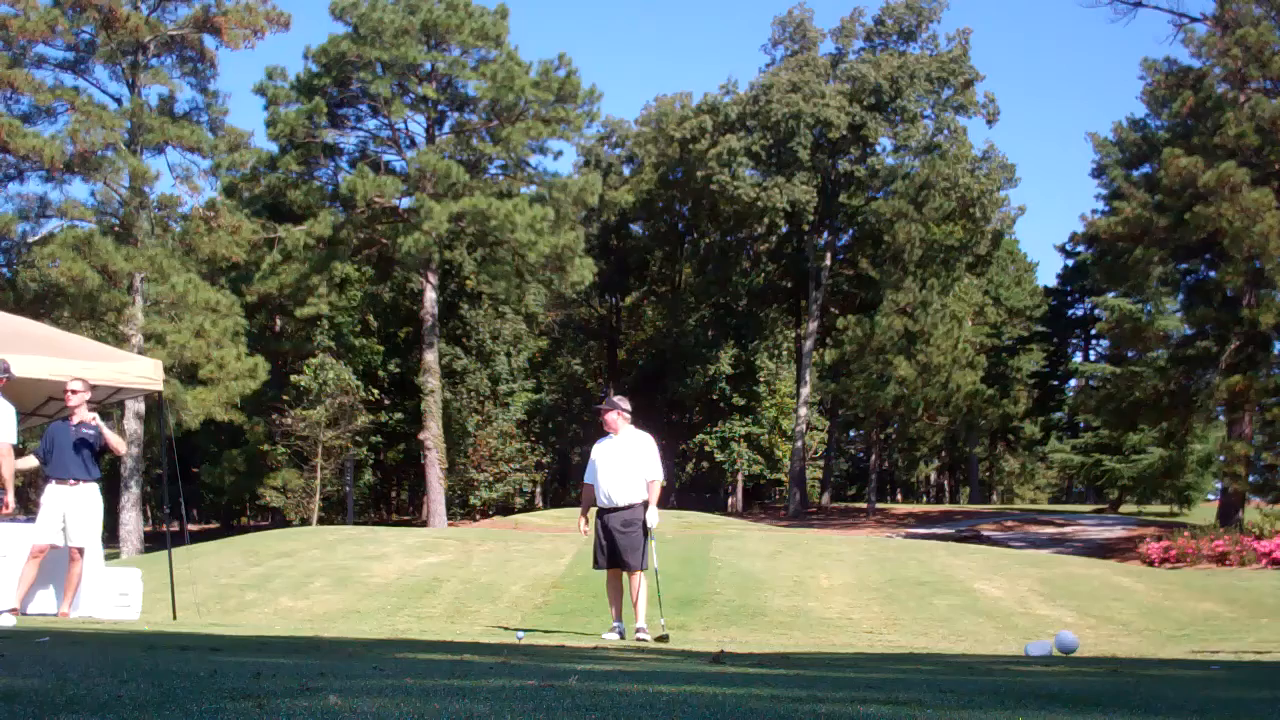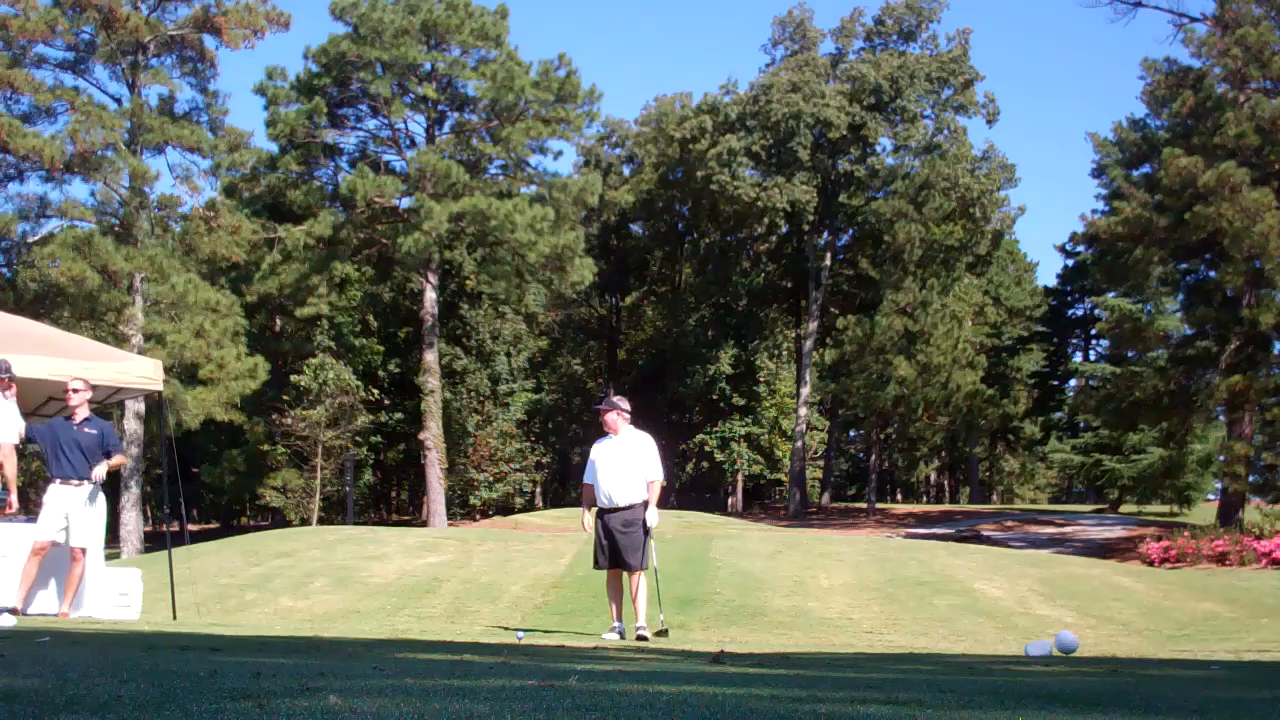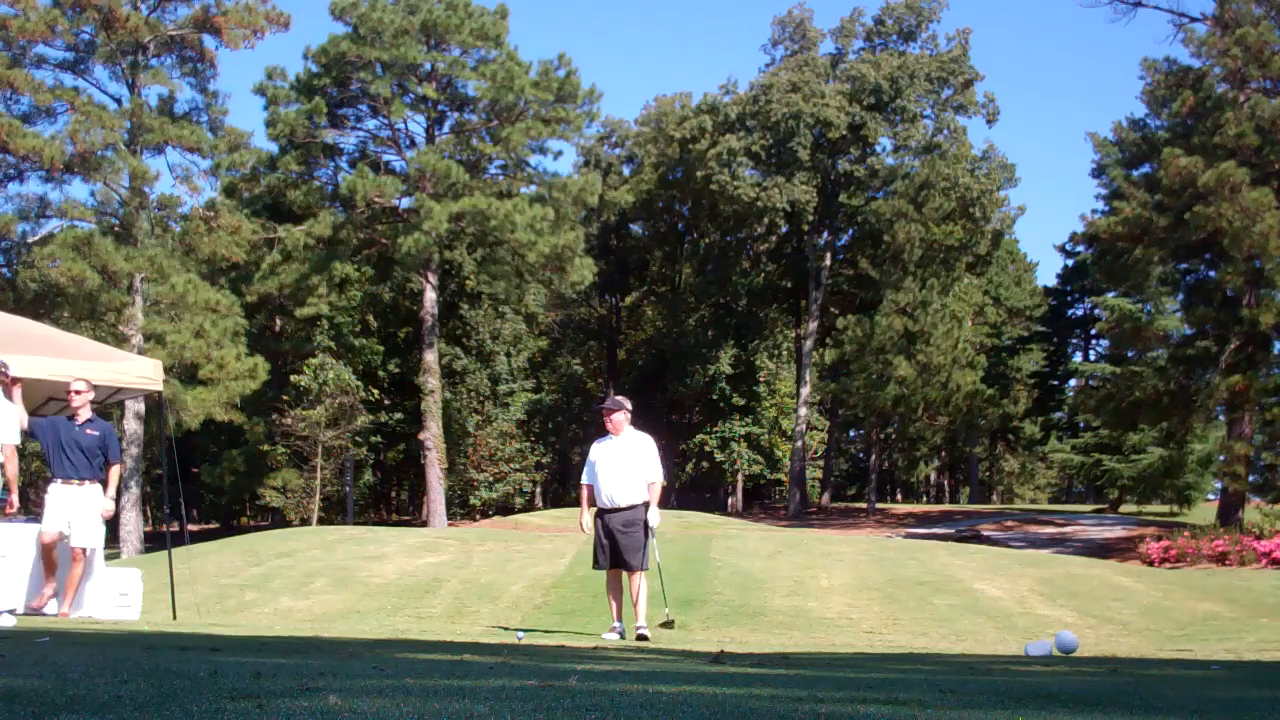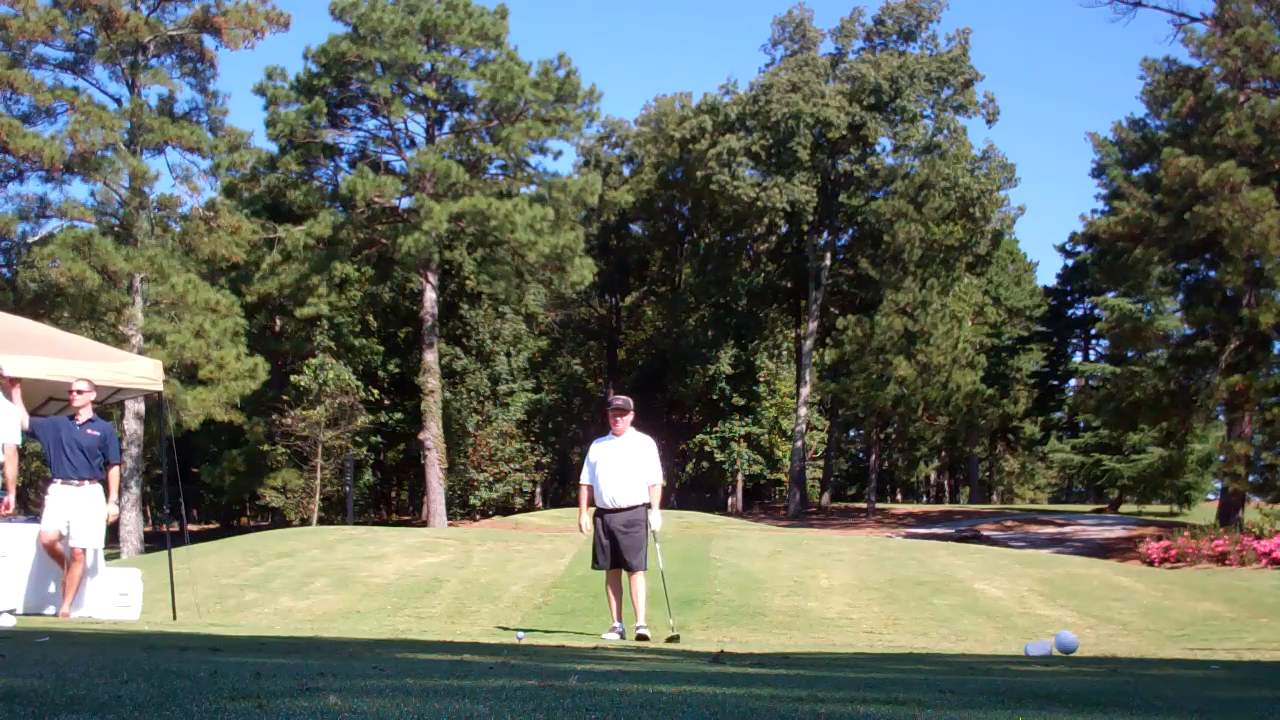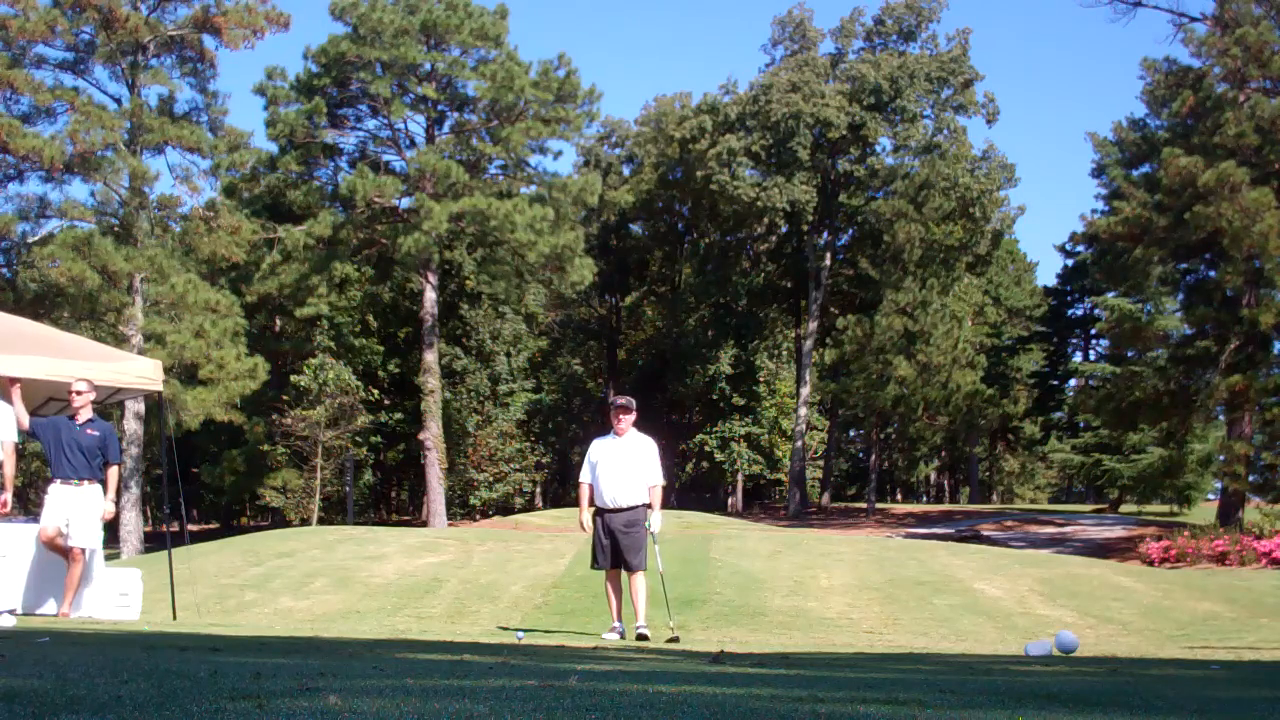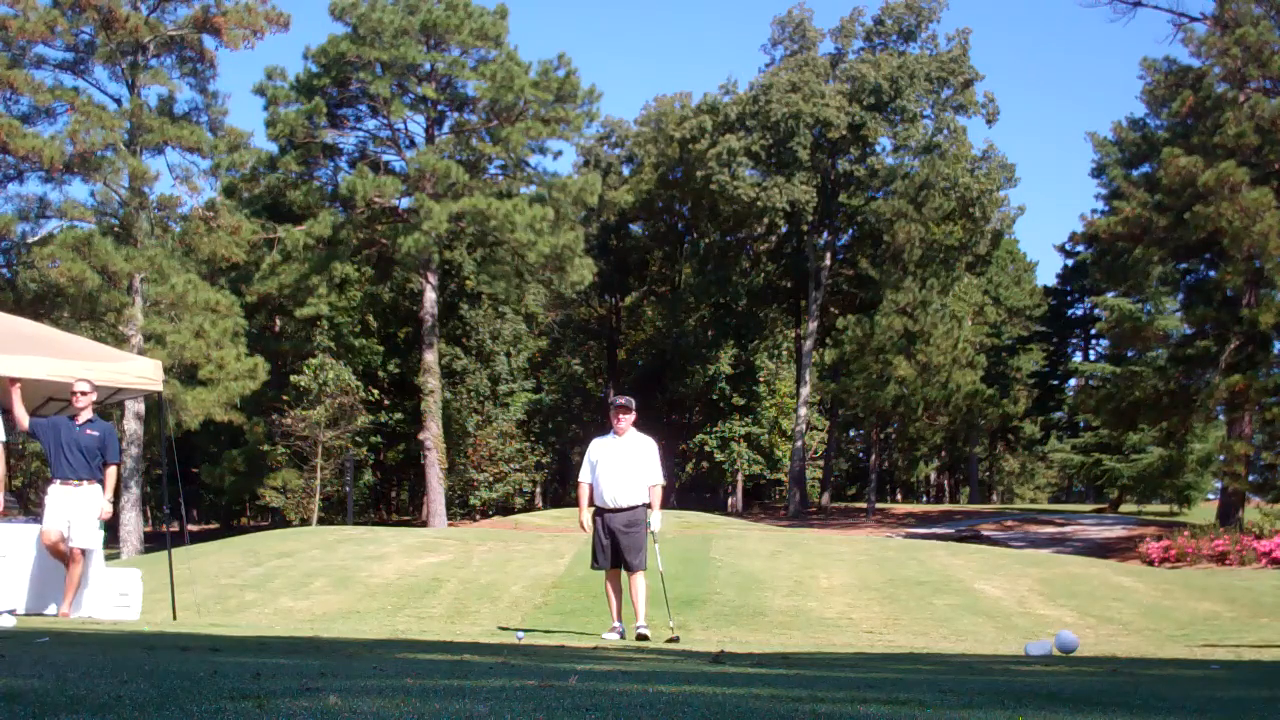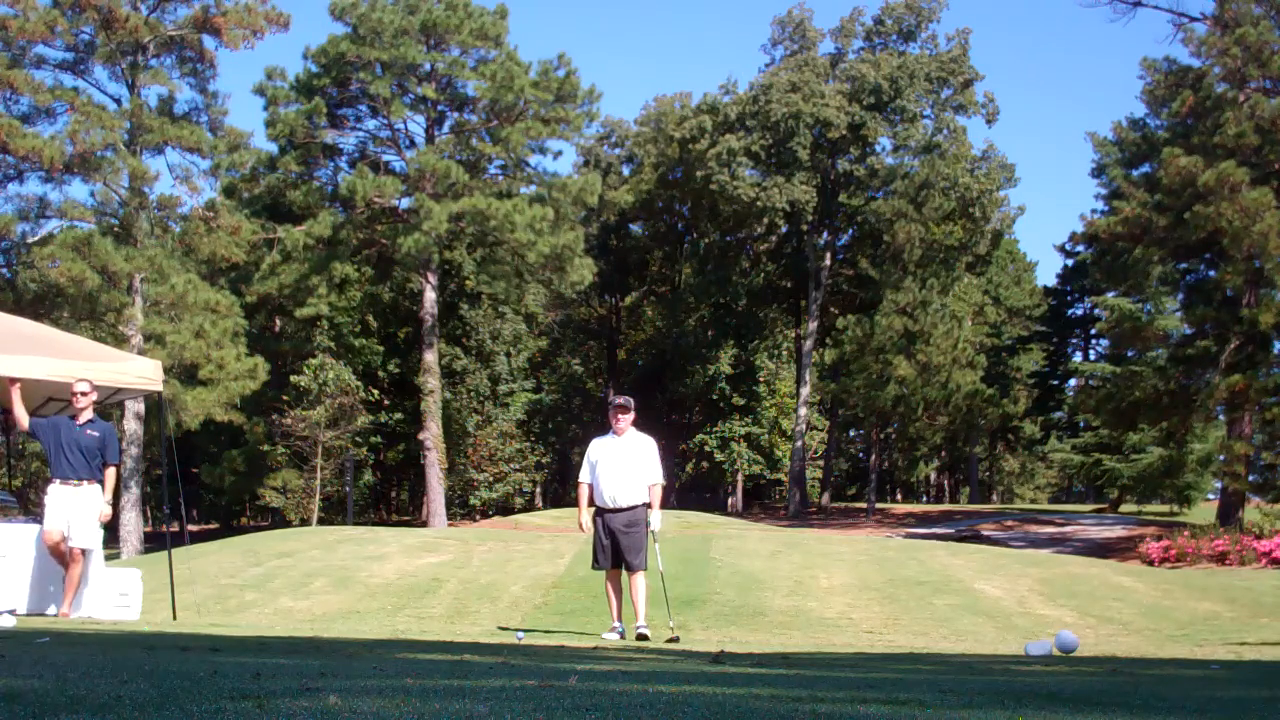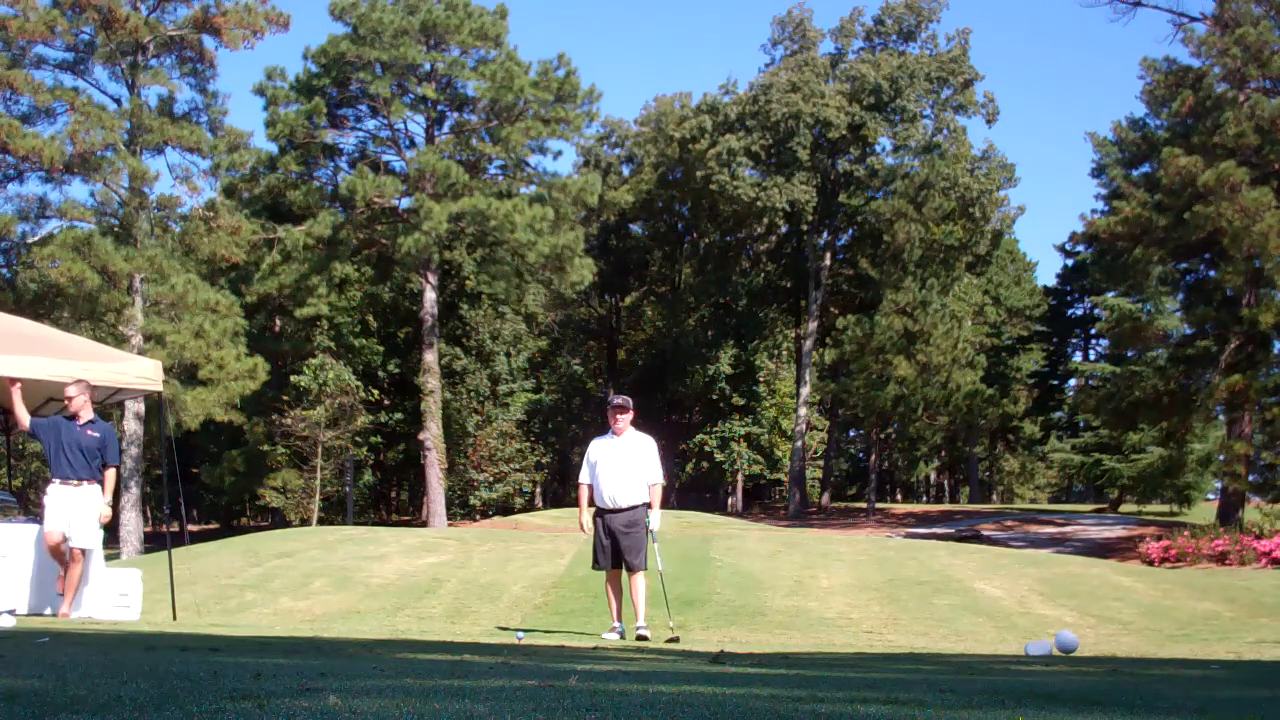
dt=0.3s
person 1, frame 1
left shoulder: (643, 440)
right shoulder: (600, 445)
left elbow: (655, 477)
right elbow: (589, 483)
left wrist: (652, 506)
right wrist: (583, 513)
left hip: (632, 512)
right hip: (604, 514)
left knee: (635, 570)
right knee: (612, 571)
left ankle: (640, 625)
right ankle: (617, 624)
person 1, frame 2
left shoulder: (643, 441)
right shoulder: (599, 445)
left elbow: (654, 478)
right elbow: (589, 482)
left wrist: (652, 507)
right wrist: (586, 511)
left hip: (633, 513)
right hip: (604, 515)
left knee: (635, 570)
right knee: (612, 571)
left ankle: (640, 624)
right ankle: (617, 625)
person 1, frame 3
left shoulder: (643, 442)
right shoulder: (598, 445)
left elbow: (655, 478)
right elbow: (587, 482)
left wrist: (653, 507)
right wrist: (585, 511)
left hip: (633, 513)
right hip: (604, 515)
left knee: (635, 570)
right knee: (612, 571)
left ankle: (641, 624)
right ankle: (617, 625)
person 1, frame 4
left shoulder: (645, 443)
right shoulder: (597, 445)
left elbow: (654, 480)
right elbow: (586, 482)
left wrist: (655, 510)
right wrist: (583, 513)
left hip: (633, 514)
right hip: (603, 515)
left knee: (635, 570)
right knee: (611, 571)
left ankle: (640, 624)
right ankle: (617, 625)
person 1, frame 5
left shoulder: (646, 444)
right shoulder: (598, 444)
left elbow: (655, 482)
right elbow: (586, 481)
left wrist: (656, 512)
right wrist: (584, 511)
left hip: (633, 514)
right hip: (603, 515)
left knee: (635, 570)
right knee: (611, 571)
left ankle: (641, 623)
right ankle: (617, 625)
person 1, frame 6
left shoulder: (646, 444)
right shoulder: (597, 444)
left elbow: (655, 481)
right elbow: (585, 480)
left wrist: (656, 511)
right wrist: (583, 511)
left hip: (633, 514)
right hip: (603, 515)
left knee: (635, 570)
right knee: (610, 571)
left ankle: (641, 623)
right ankle: (616, 625)
person 1, frame 7
left shoulder: (645, 443)
right shoulder: (597, 444)
left elbow: (655, 480)
right elbow: (585, 481)
left wrist: (656, 510)
right wrist: (583, 511)
left hip: (633, 514)
right hip: (603, 515)
left knee: (636, 569)
right knee: (611, 571)
left ankle: (641, 623)
right ankle: (617, 625)
person 1, frame 8
left shoulder: (645, 442)
right shoulder: (596, 444)
left elbow: (655, 480)
right elbow: (585, 482)
left wrist: (655, 510)
right wrist: (583, 512)
left hip: (634, 514)
right hip: (603, 515)
left knee: (636, 570)
right knee: (611, 571)
left ankle: (640, 624)
right ankle: (617, 625)
person 2, frame 1
left shoulder: (97, 428)
right shoulder: (55, 427)
left elbow: (120, 450)
right elbow: (38, 459)
left wrist: (99, 425)
left hip: (84, 494)
right hip: (54, 492)
left knee: (75, 553)
right knee: (38, 549)
left ankle: (65, 609)
right ankle: (15, 604)
person 2, frame 2
left shoulder: (102, 427)
right shoulder: (54, 426)
left elbow: (121, 457)
right elbow: (22, 431)
left wrist: (105, 464)
left hip: (87, 493)
right hip: (58, 491)
left knee: (77, 552)
right knee: (39, 546)
left ankle: (65, 608)
right ankle: (18, 602)
person 2, frame 3
left shoulder: (104, 429)
right shoulder: (55, 424)
left elbow: (115, 465)
right elbow: (23, 422)
left wrist: (110, 496)
right wrist: (15, 391)
left hip: (88, 493)
right hip: (59, 491)
left knee: (78, 553)
right knee: (47, 539)
left ankle: (65, 608)
right ankle: (49, 586)
person 2, frame 4
left shoulder: (104, 429)
right shoulder: (56, 424)
left elbow: (113, 467)
right elbow: (24, 423)
left wrist: (113, 501)
right wrist: (15, 391)
left hip: (88, 493)
right hip: (59, 491)
left knee: (78, 552)
right knee: (47, 538)
left ankle: (65, 608)
right ankle: (65, 569)
person 2, frame 5
left shoulder: (105, 429)
right shoulder: (56, 424)
left elbow: (112, 466)
right elbow: (24, 423)
left wrist: (110, 499)
right wrist: (15, 390)
left hip: (88, 493)
right hip: (59, 491)
left knee: (78, 552)
right knee: (47, 535)
left ankle: (65, 608)
right ankle: (67, 557)
person 2, frame 6
left shoulder: (104, 429)
right shoulder: (56, 424)
left elbow: (111, 467)
right elbow: (23, 424)
left wrist: (108, 499)
right wrist: (15, 391)
left hip: (88, 493)
right hip: (59, 491)
left knee: (77, 552)
right knee: (50, 539)
left ankle: (65, 608)
right ankle: (69, 566)
person 2, frame 7
left shoulder: (105, 430)
right shoulder: (57, 424)
left elbow: (110, 468)
right elbow: (24, 424)
left wrist: (107, 501)
right wrist: (15, 391)
left hip: (88, 493)
right hip: (59, 491)
left knee: (77, 552)
right knee: (52, 539)
left ankle: (65, 608)
right ankle: (66, 568)
person 2, frame 8
left shoulder: (105, 430)
right shoulder: (57, 424)
left elbow: (110, 469)
right elbow: (25, 423)
left wrist: (107, 502)
right wrist: (15, 391)
left hip: (88, 493)
right hip: (58, 491)
left knee: (77, 553)
right knee: (53, 539)
left ankle: (65, 609)
right ankle: (64, 568)
